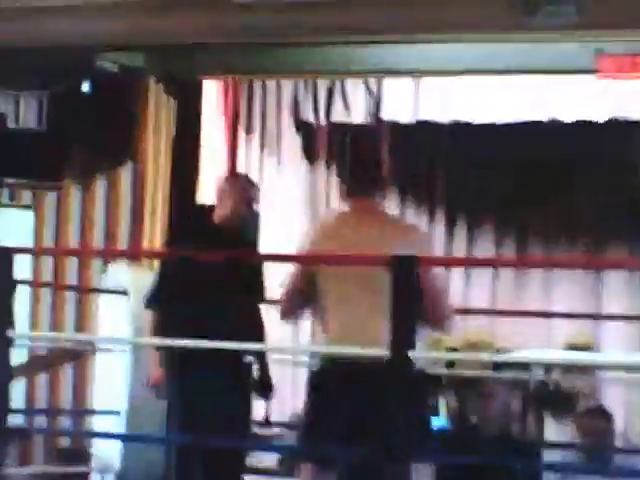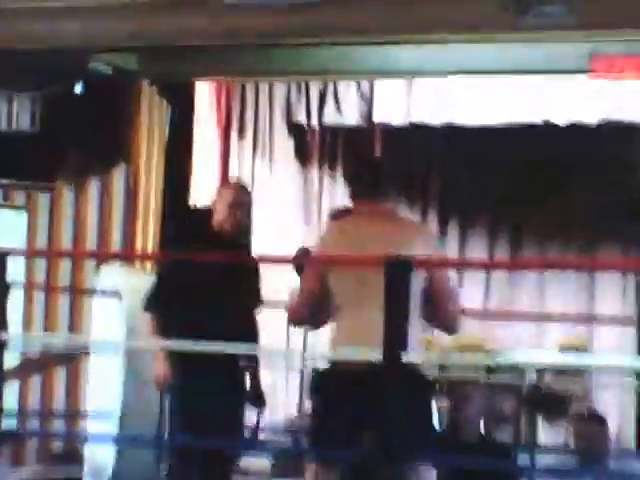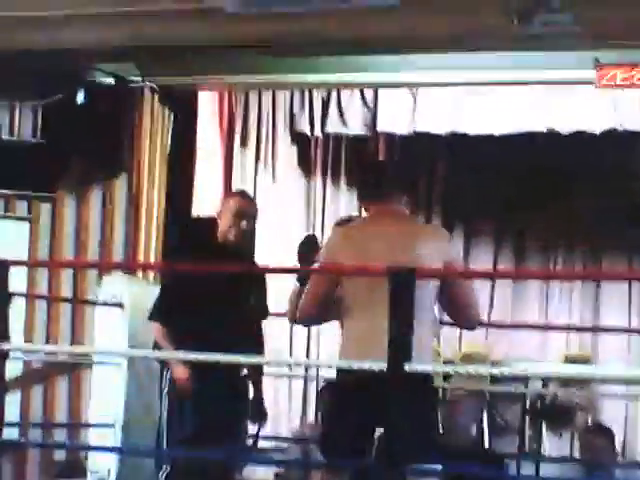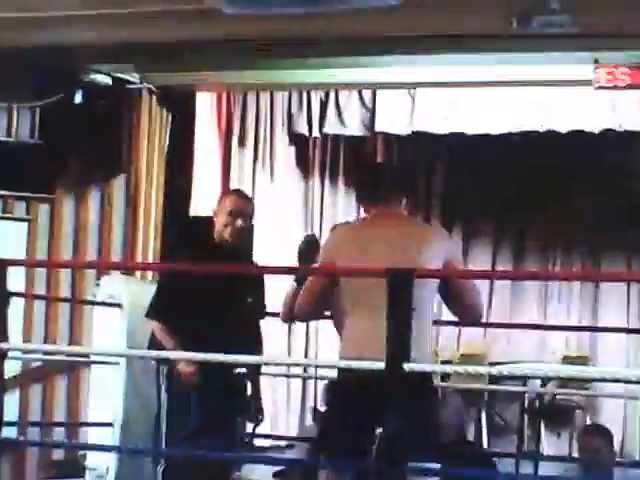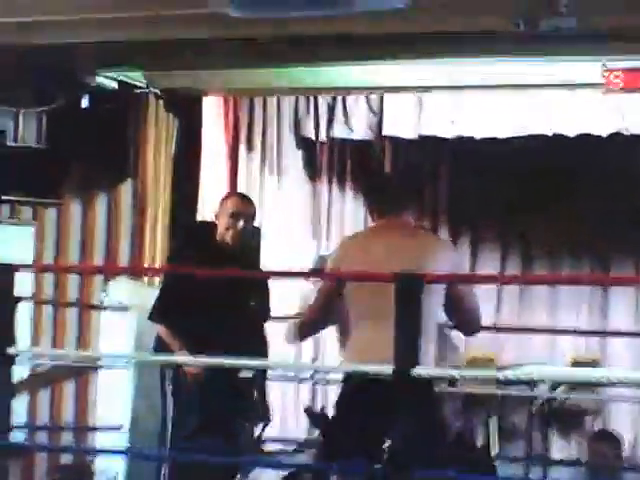
dt=0.1s
person 1, frame 1
left shoulder: (322, 234)
right shoulder: (410, 237)
left elbow: (289, 308)
right elbow: (439, 317)
left hip: (335, 369)
right hip: (388, 370)
person 1, frame 2
left shoulder: (333, 236)
right shoulder: (422, 238)
left elbow: (298, 314)
right elbow: (449, 319)
left hip: (343, 370)
right hip: (400, 374)
person 1, frame 3
left shoulder: (341, 239)
right shoulder: (437, 238)
left elbow: (305, 313)
right elbow: (470, 316)
left hip: (355, 373)
right hip: (411, 377)
person 1, frame 4
left shoulder: (340, 238)
right shoulder: (437, 239)
left elbow: (303, 309)
right elbow: (473, 313)
left hip: (356, 375)
right hip: (411, 378)
person 1, frame 5
left shoulder: (348, 248)
right shoulder: (443, 251)
left elbow: (311, 320)
right elbow: (471, 323)
left hip: (360, 382)
right hip: (413, 386)
person 2, frame 1
left shoulder: (246, 252)
right shoulder: (189, 243)
left elbow: (252, 312)
right elbow: (159, 306)
left wrist: (263, 368)
right wrist: (158, 360)
left hip: (232, 364)
right hip: (190, 361)
left knee: (231, 446)
right knee: (188, 444)
person 2, frame 2
left shoulder: (244, 261)
right shoulder: (188, 250)
right elbow: (158, 309)
left wrist: (255, 376)
right wrist: (162, 358)
left hip: (226, 368)
right hip: (187, 363)
left knee: (223, 450)
right knee: (185, 447)
person 2, frame 3
left shoulder: (250, 273)
right shoulder: (191, 260)
left elbow: (253, 334)
right elbow: (160, 320)
left wrist: (257, 391)
right wrist: (176, 361)
left hip: (228, 378)
right hip: (188, 376)
right knee: (188, 453)
person 2, frame 4
left shoulder: (248, 272)
right shoulder: (188, 259)
left elbow: (252, 334)
right elbow: (157, 318)
left wrist: (255, 390)
right wrist: (180, 356)
left hip: (224, 377)
right hip: (186, 373)
right knee: (185, 452)
person 2, frame 5
left shoulder: (252, 275)
right shoulder: (190, 261)
left elbow: (256, 337)
right elbow: (161, 319)
left wrist: (260, 392)
right wrist: (185, 357)
left hip: (228, 381)
right hip: (188, 376)
